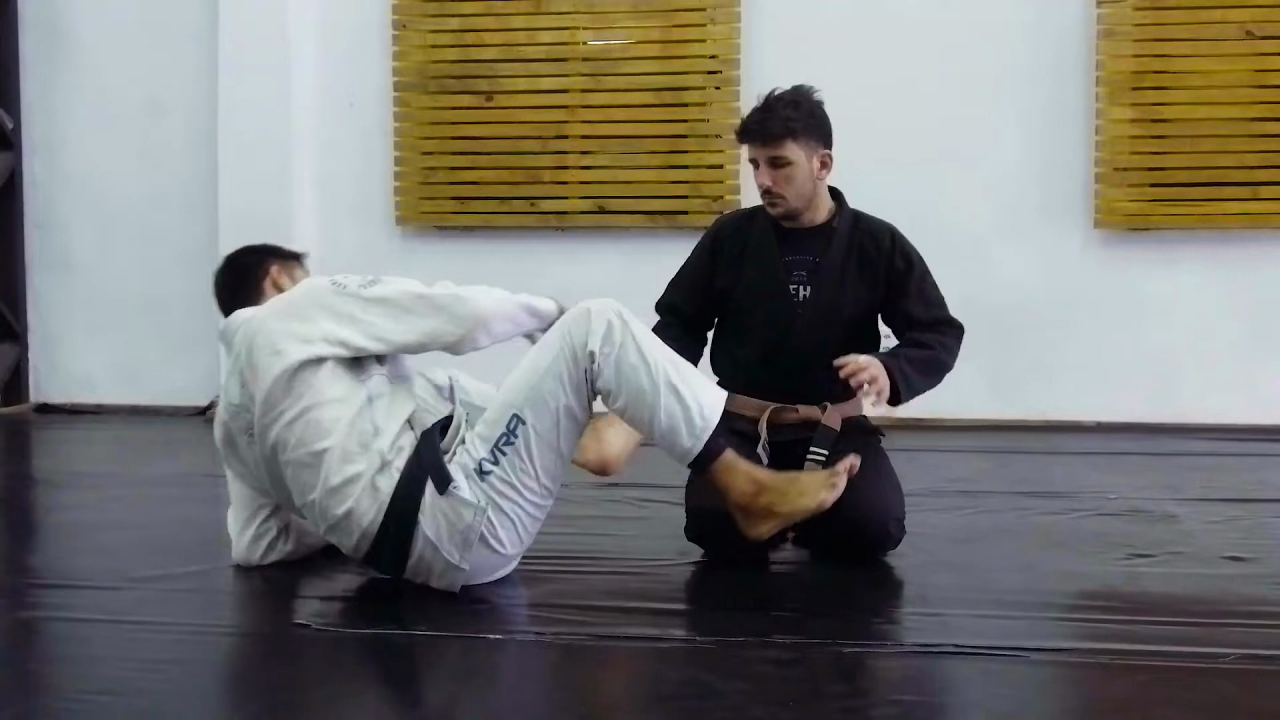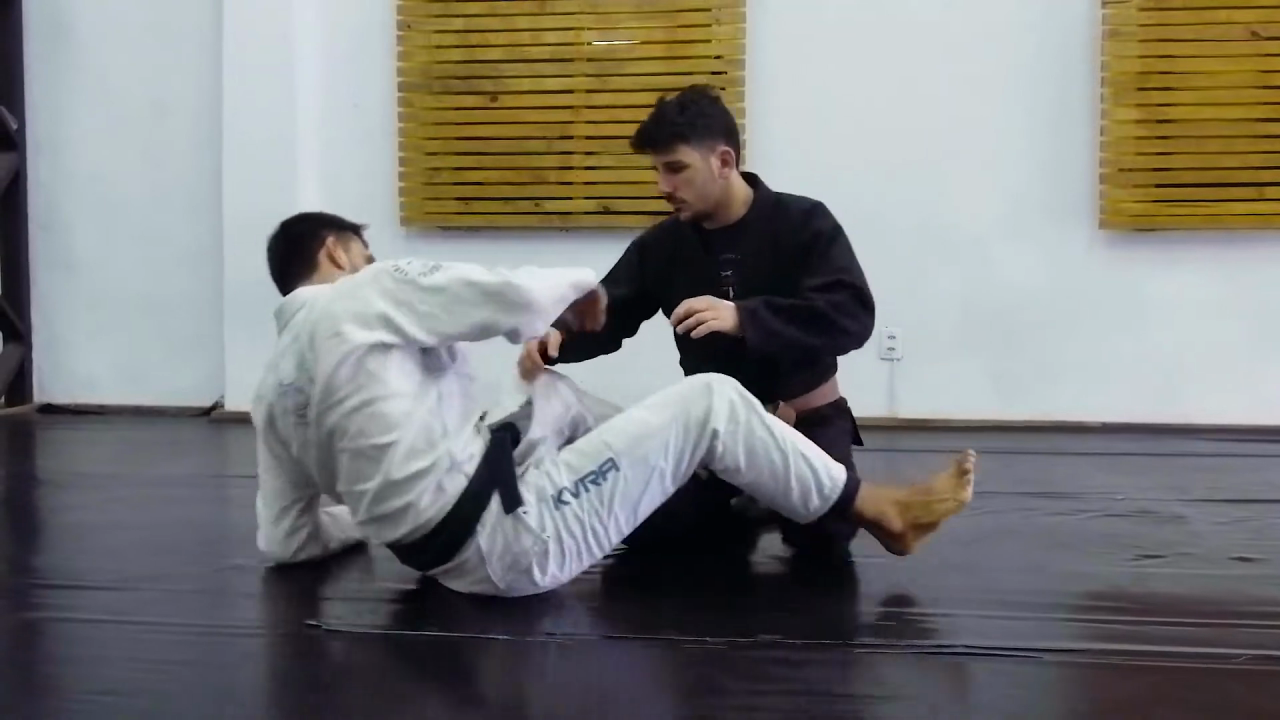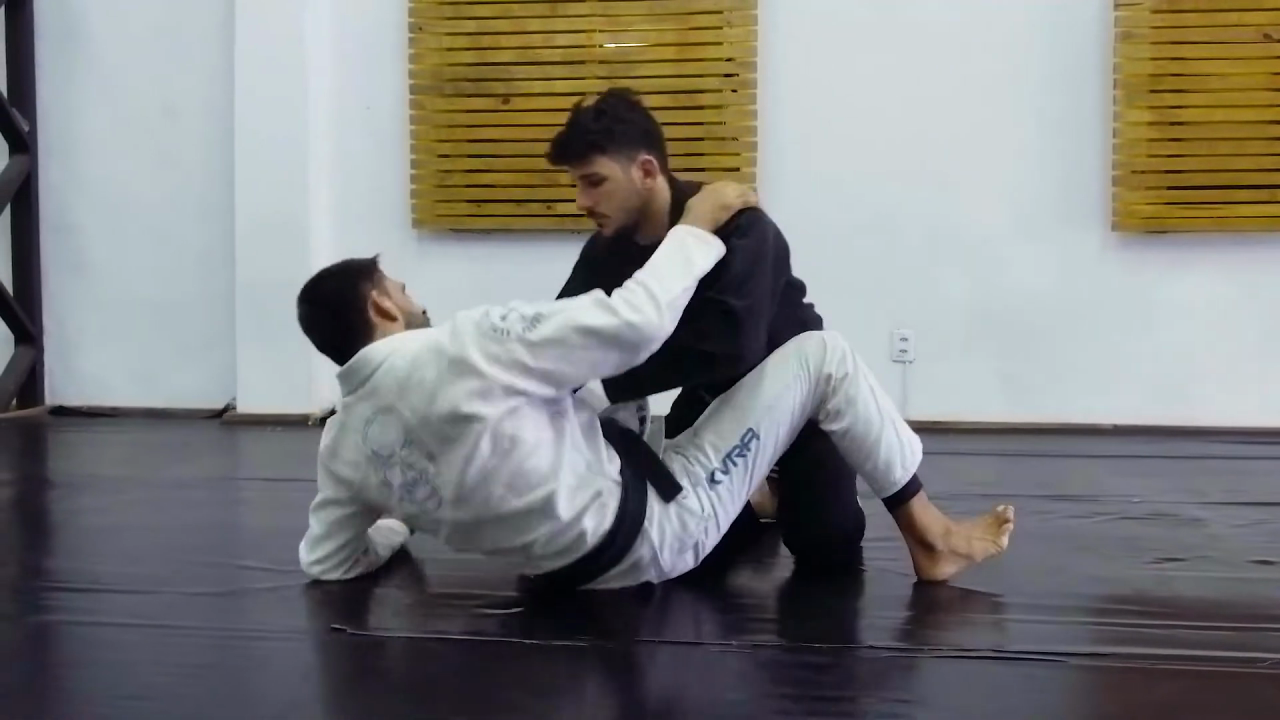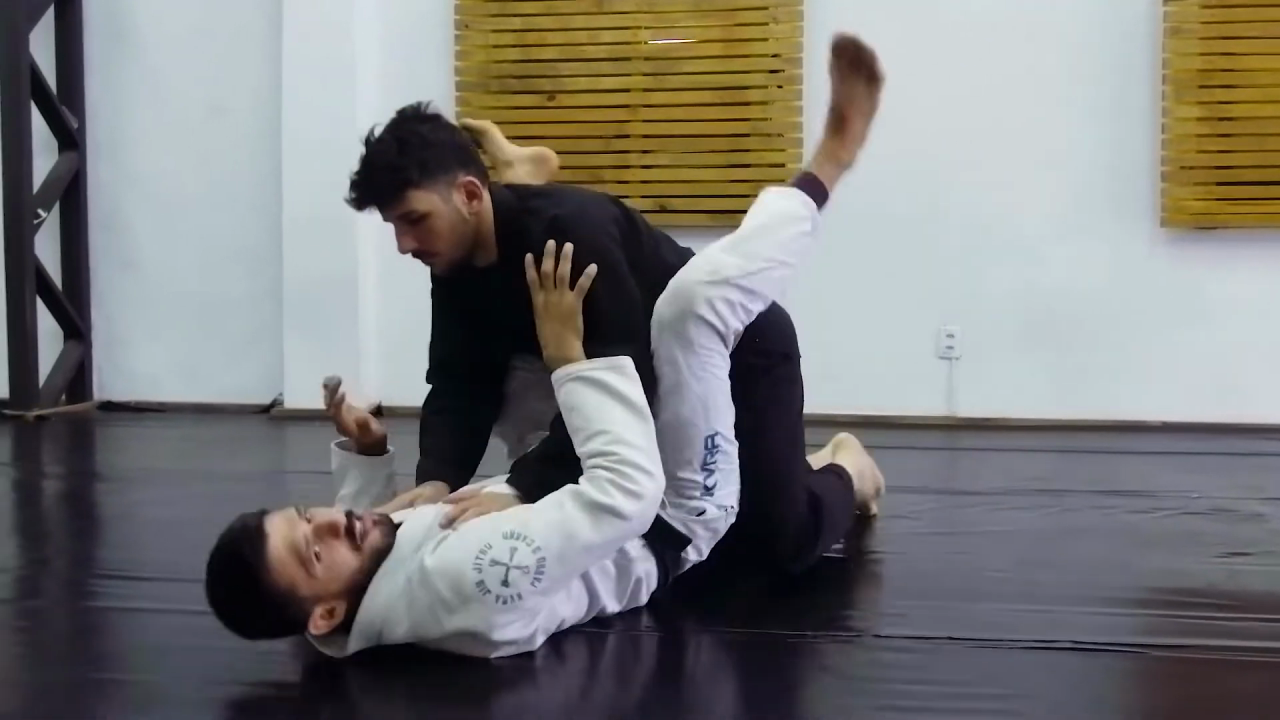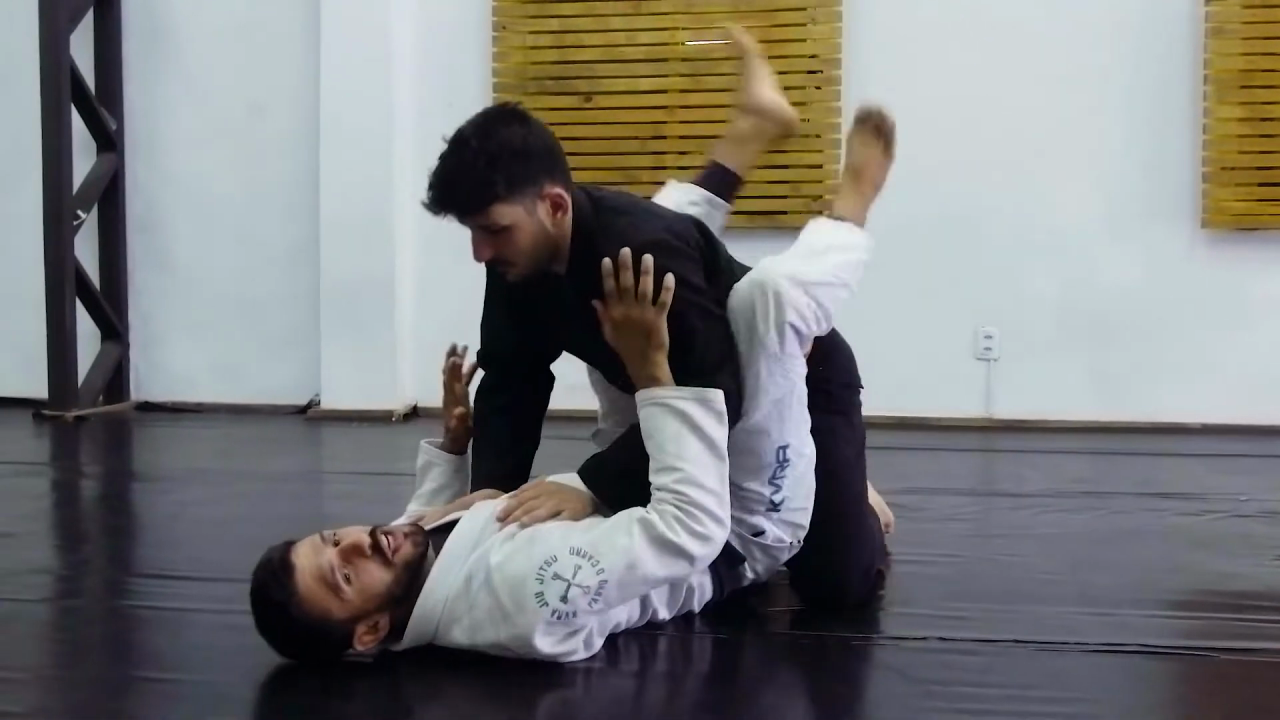
dt=0.7s
person 1, frame 1
left shoulder: (233, 417)
right shoulder: (301, 308)
left elbow: (257, 546)
right elbow: (464, 313)
right wrist: (546, 312)
left hip: (408, 548)
right hip: (460, 526)
left knee: (426, 388)
right knee: (598, 325)
left ankle: (581, 433)
right ankle: (748, 488)
person 1, frame 2
left shoulder: (273, 390)
right shoulder: (369, 292)
left elbow: (280, 542)
right elbow: (518, 297)
right wrist: (582, 285)
left hip: (451, 557)
right hip: (512, 542)
left knee: (554, 395)
right knee: (710, 402)
left ankle: (683, 489)
right ankle: (883, 513)
person 1, frame 3
left shoulder: (343, 441)
right shoulder: (461, 347)
left elbow: (326, 563)
right elbow: (634, 324)
left wrist: (398, 523)
right wrist: (697, 226)
left hip: (567, 569)
right hip: (655, 533)
right knee: (819, 355)
left ankle: (756, 499)
right ankle: (929, 532)
person 1, frame 4
left shoulder: (351, 572)
right shoulder: (460, 584)
right elbow: (629, 490)
left wrist: (362, 452)
right wrist: (566, 351)
right hip: (671, 526)
right knee: (698, 299)
right ankle: (825, 162)
person 1, frame 5
left shoulder: (406, 591)
right shoulder: (517, 597)
right elbow: (693, 525)
left wrist: (451, 438)
right wrist: (650, 370)
left hip: (619, 515)
right hip: (739, 540)
left knee: (607, 304)
right knee: (767, 294)
right ankle: (841, 218)
person 2, frame 1
left shoulder: (878, 245)
right shoulder: (731, 236)
left elbow: (940, 333)
right elbow: (681, 322)
left wrist: (891, 372)
left hip: (834, 430)
right hip: (743, 426)
left knee: (872, 529)
right knee: (723, 528)
person 2, frame 2
left shoulder: (805, 225)
right shoulder: (665, 241)
left elbow: (853, 316)
right elbow: (609, 310)
left wrist: (744, 318)
right wrist: (558, 336)
left hip: (806, 419)
left knee: (822, 532)
right ankle: (741, 503)
person 2, frame 3
left shoulder: (736, 229)
right shoulder: (607, 252)
left elbow: (728, 343)
left wrist: (607, 373)
right hip: (710, 404)
left knee: (827, 546)
left ankle: (783, 492)
right ankle: (759, 498)
person 2, frame 4
left shoulder: (569, 228)
right shoulder: (456, 270)
right elbow: (464, 387)
left wrist: (522, 489)
right wrist: (437, 484)
left hip: (739, 348)
right hip: (666, 367)
left knee: (779, 539)
left ankle: (840, 472)
person 2, frame 5
left shoulder: (647, 250)
right shoulder: (520, 257)
right elbow: (513, 383)
left wrist: (590, 486)
right wrist: (491, 492)
left hip: (796, 377)
right hip: (683, 386)
left knee: (835, 583)
left ankle: (856, 506)
